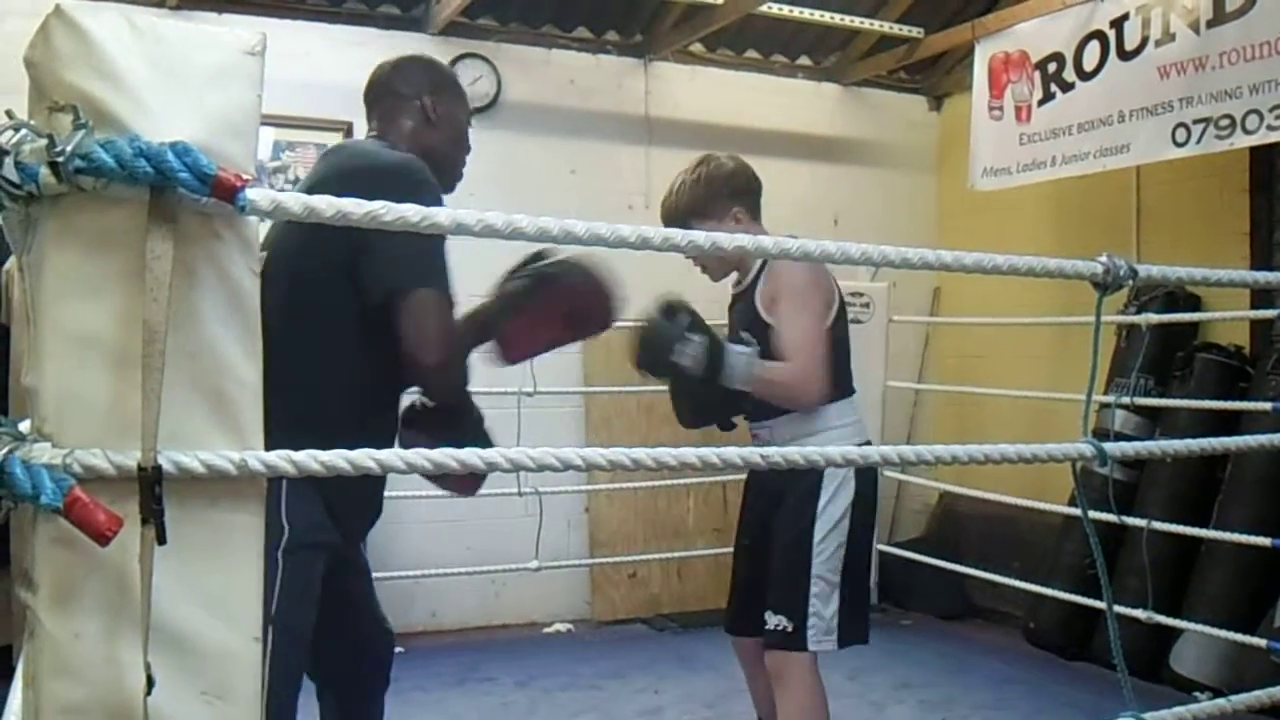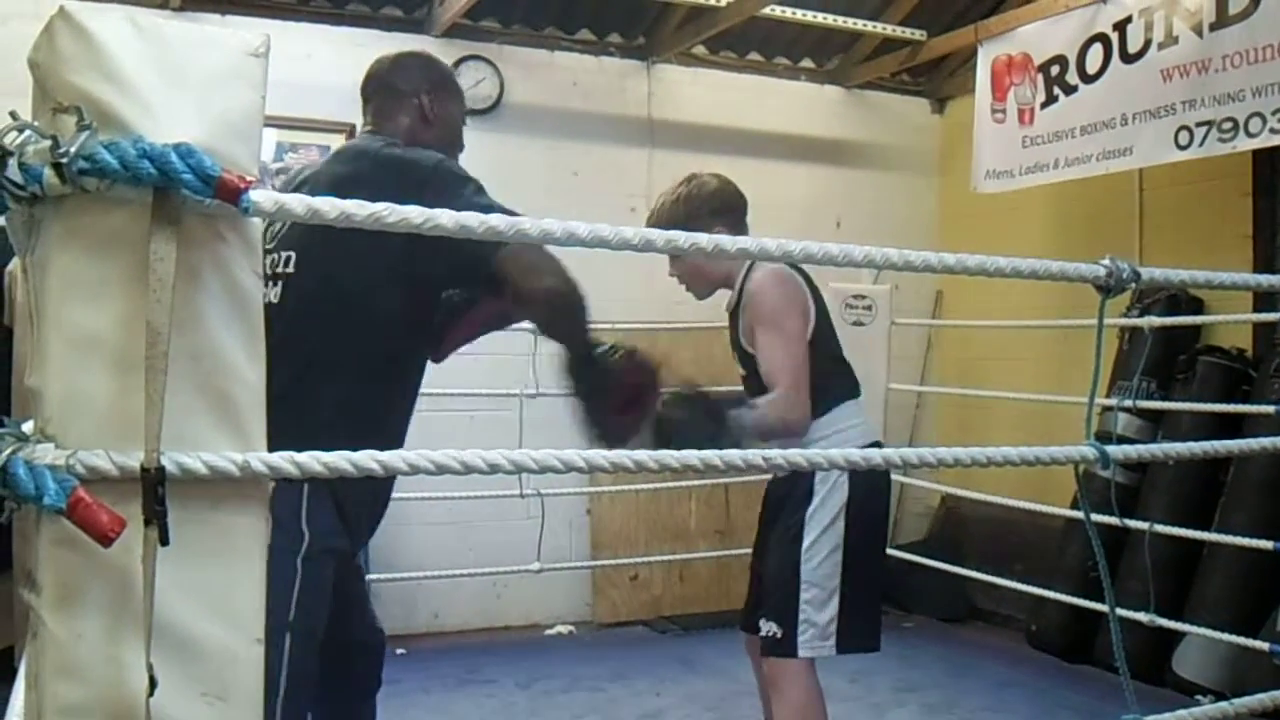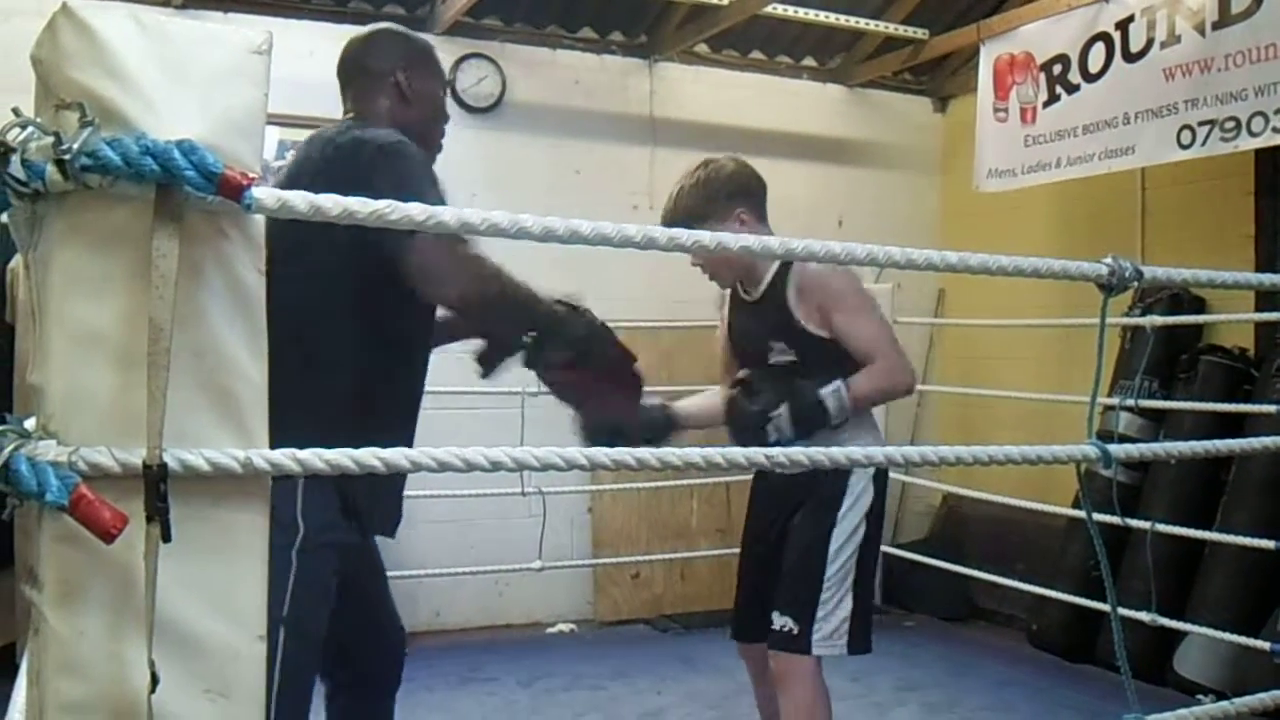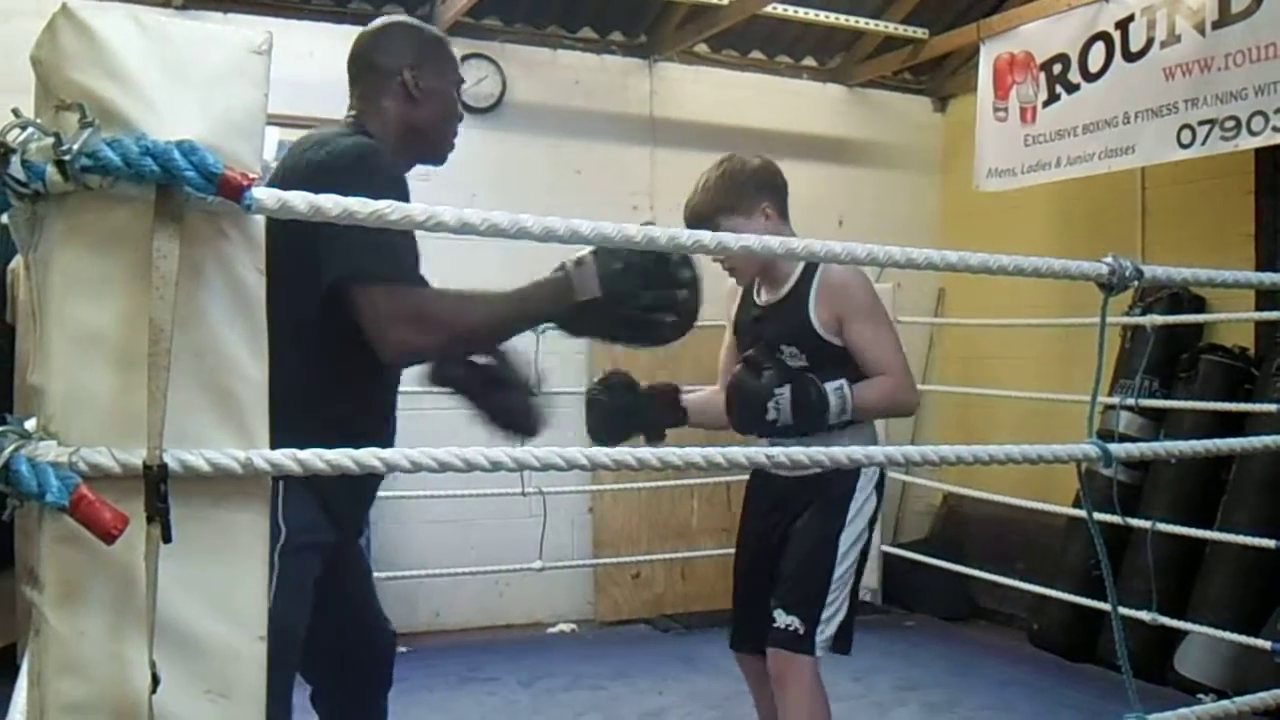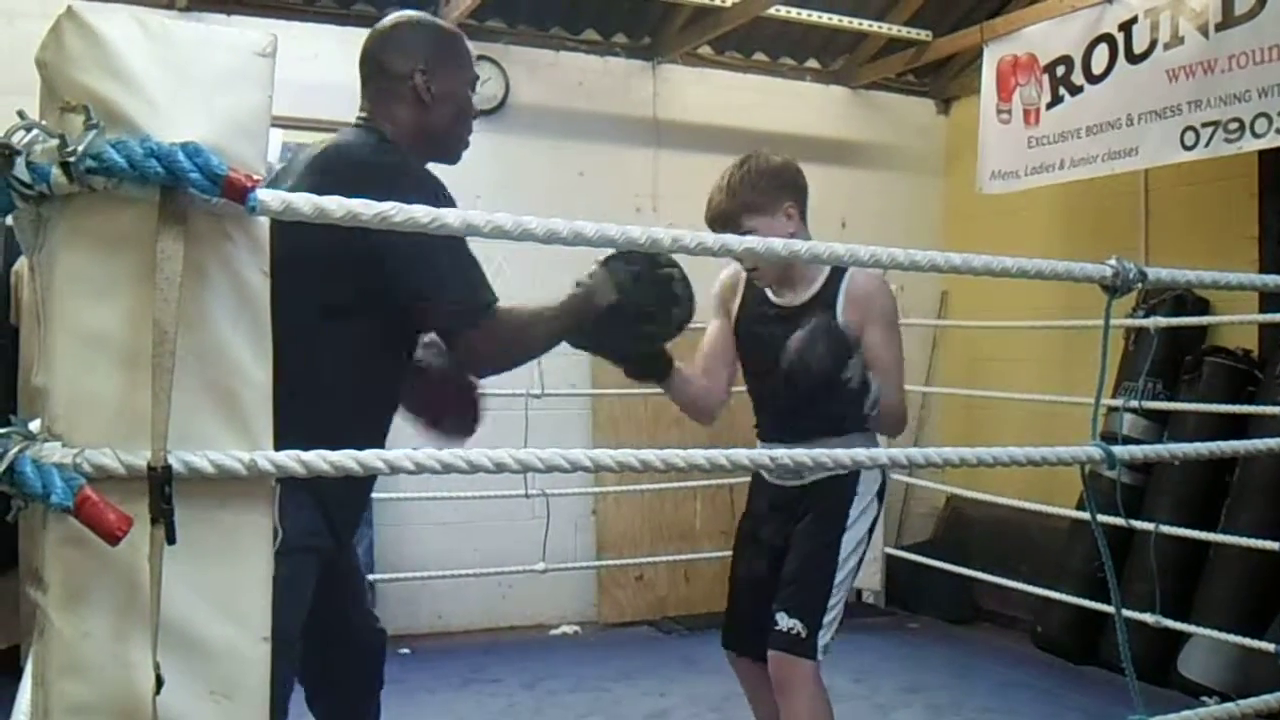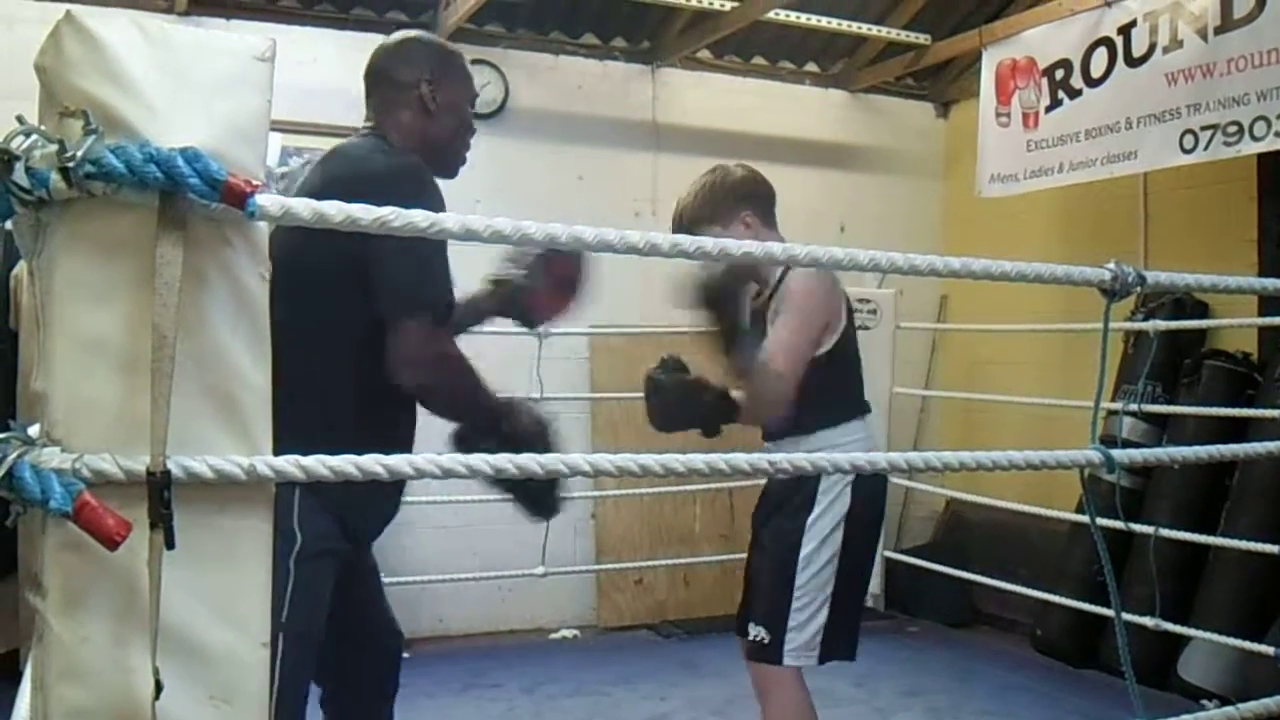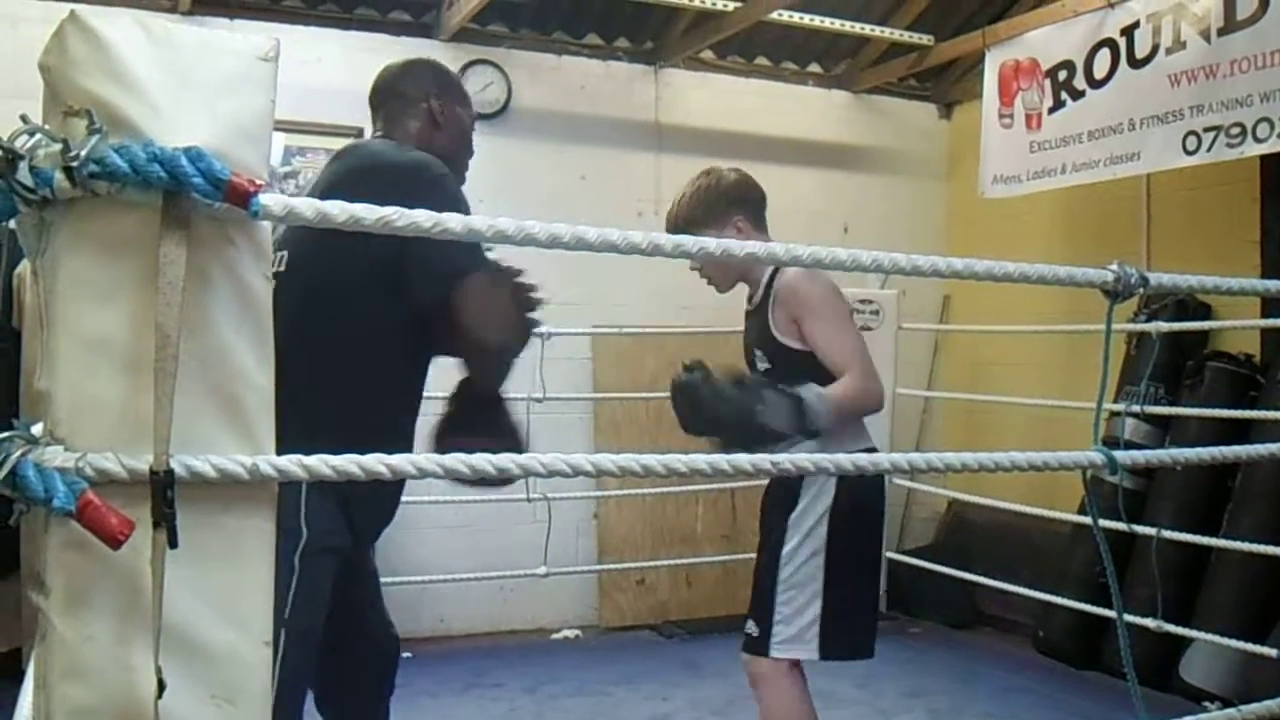
dt=0.2s
person 1, frame 1
left shoulder: (347, 173)
right shoulder: (397, 179)
left elbow: (412, 338)
right elbow: (431, 348)
left wrist: (502, 312)
right wrist: (452, 409)
left hip: (311, 480)
right hip: (281, 479)
left knee: (359, 660)
person 1, frame 2
left shoulder: (318, 187)
right shoulder: (413, 174)
right elbow: (543, 282)
left wrist: (495, 303)
right wrist: (590, 361)
left hip: (302, 479)
right hip: (293, 483)
left knee: (354, 663)
person 1, frame 3
left shoulder: (325, 167)
right shoulder: (378, 156)
left elbow: (392, 316)
right elbow: (451, 273)
left wrist: (511, 327)
right wrist: (557, 325)
left hip: (322, 479)
right hip: (297, 477)
left knee: (371, 657)
person 1, frame 4
left shoulder: (347, 166)
right shoulder: (351, 167)
right elbow: (405, 326)
left wrist: (465, 364)
right wrist: (565, 293)
left hip: (317, 482)
right hip: (280, 485)
left knee: (363, 660)
person 1, frame 5
left shoulder: (322, 167)
right shoulder: (398, 183)
right elbow: (482, 346)
left wrist: (410, 377)
right wrist: (591, 299)
left hip: (301, 481)
right hip: (278, 482)
left knee: (352, 657)
person 1, frame 6
left shoulder: (343, 175)
right shoulder: (399, 187)
right elbow: (417, 360)
left wrist: (490, 302)
right wrist: (508, 425)
left hip: (317, 489)
right hip: (299, 488)
left knee: (368, 660)
person 1, frame 7
left shoulder: (355, 178)
right shoulder: (410, 176)
right elbow: (492, 324)
left wrist: (476, 321)
right wrist: (481, 394)
left hip: (311, 482)
right hip: (298, 481)
left knee: (364, 662)
person 2, frame 1
left shoulder: (794, 271)
right shoulder: (745, 285)
left elbow: (805, 386)
left wrist: (714, 360)
right wrist: (708, 395)
left hip: (824, 471)
right hip: (776, 470)
left knee: (789, 650)
right knee: (751, 638)
person 2, frame 2
left shoulder: (769, 285)
right shoulder: (748, 294)
left elbow: (790, 410)
left wrist: (715, 428)
right wrist: (713, 422)
left hip: (833, 476)
right hip: (802, 475)
left knee: (788, 656)
right knee: (764, 642)
person 2, frame 3
left shoulder: (815, 276)
right shoulder: (739, 293)
left elbow: (897, 374)
right elbow: (739, 393)
left wrist: (815, 405)
right wrist: (659, 419)
left hip: (839, 475)
right hip: (782, 477)
left knee: (793, 653)
right knee: (755, 642)
person 2, frame 4
left shoulder: (838, 282)
right shoulder: (744, 295)
left elbow: (900, 392)
right elbow: (734, 401)
left wrist: (815, 401)
right wrist: (661, 407)
left hip: (839, 481)
right hip: (775, 481)
left knee: (788, 651)
right knee: (752, 648)
person 2, frame 5
left shoulder: (861, 289)
right shoulder: (734, 290)
left elbow: (896, 414)
right elbow: (708, 401)
left wrist: (854, 392)
right wrist: (651, 362)
left hip: (840, 487)
right hip: (773, 487)
left knee: (790, 657)
right knee: (746, 650)
person 2, frame 6
left shoulder: (809, 283)
right shoulder: (733, 294)
left elbow: (773, 404)
left wrist: (737, 330)
right wrist: (709, 404)
left hip: (832, 482)
right hip: (791, 482)
left knee: (773, 660)
right knee: (762, 650)
person 2, frame 7
left shoulder: (797, 283)
right shoulder: (762, 296)
left elbow: (865, 388)
left wrist: (793, 410)
right wrist: (724, 410)
left hip: (831, 478)
right hip: (811, 479)
left knee: (770, 660)
right knee: (778, 651)
